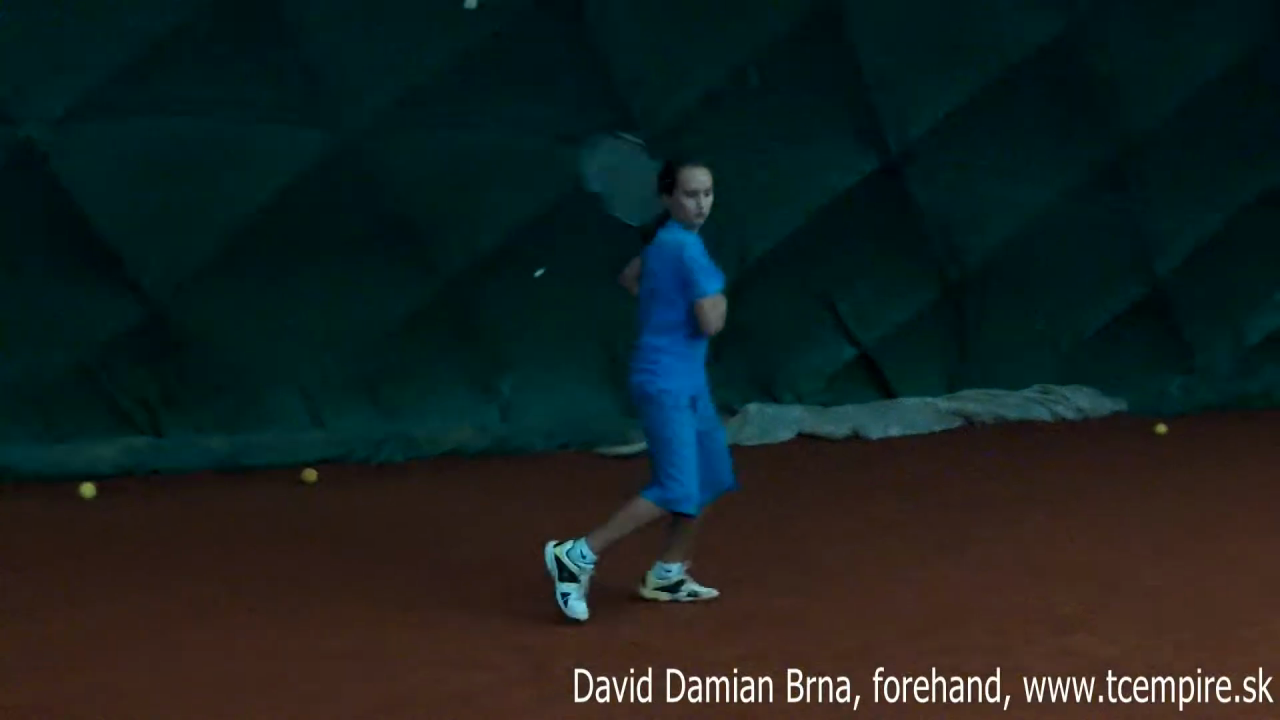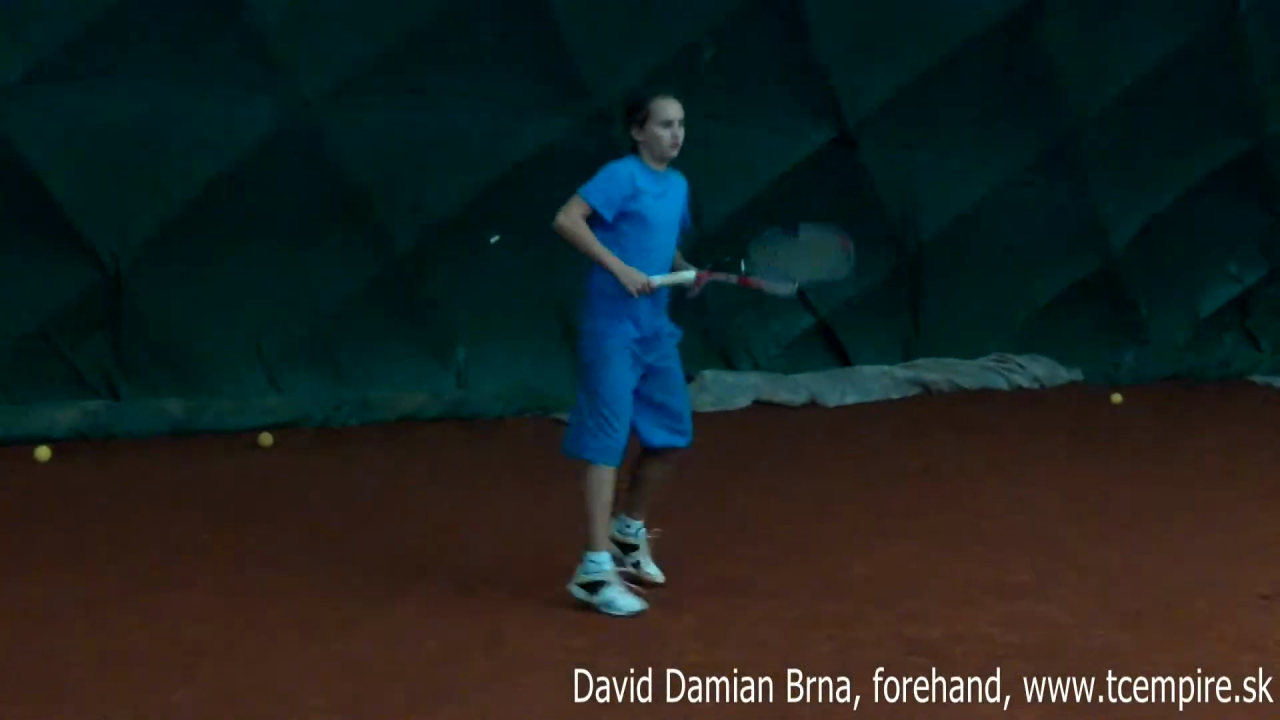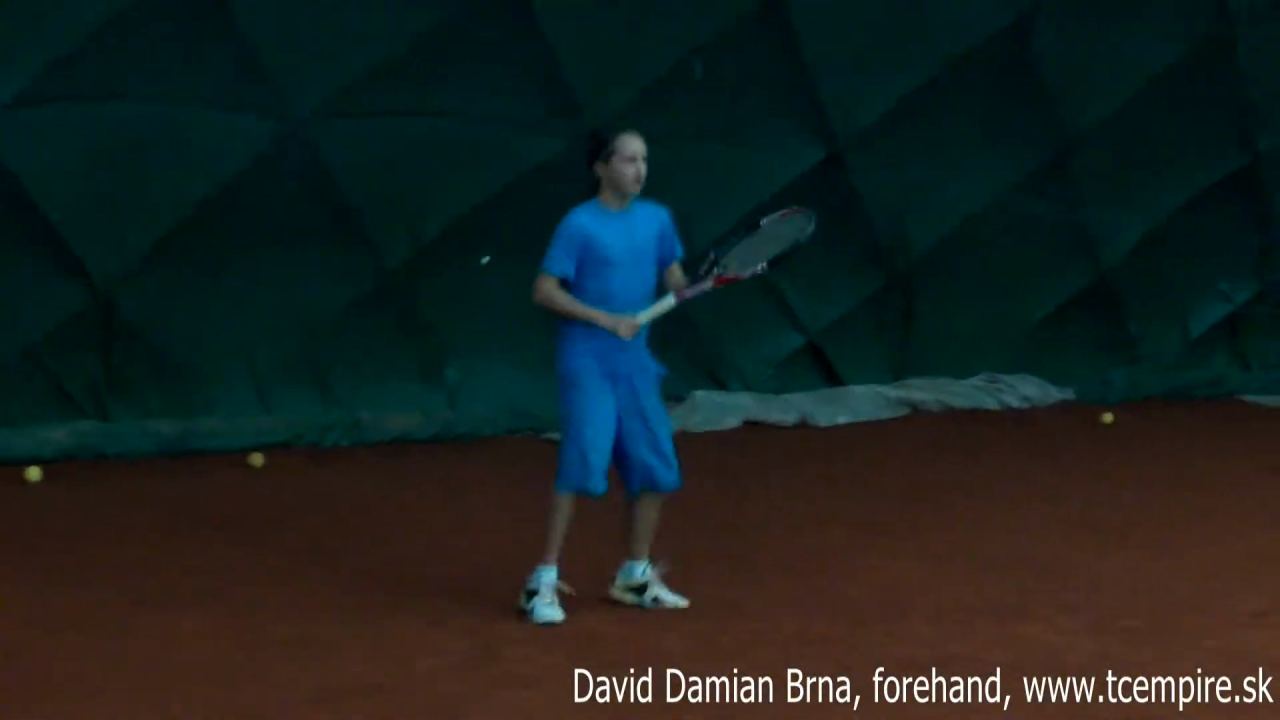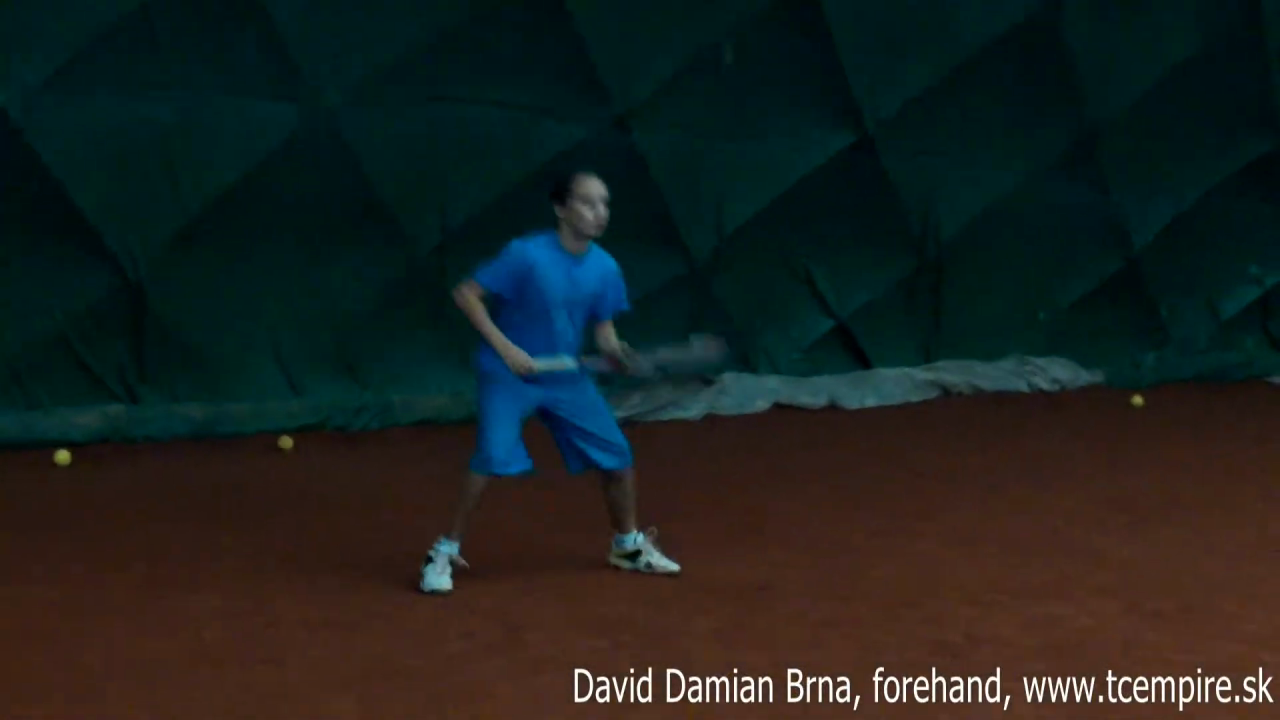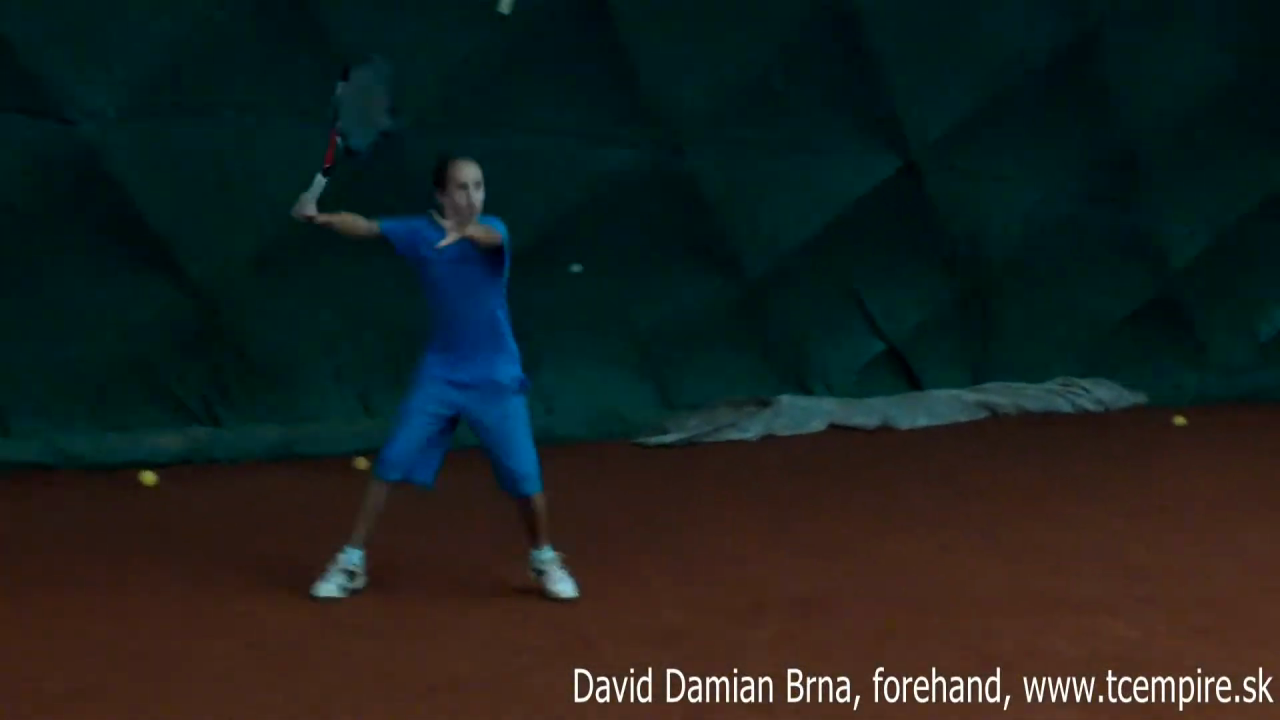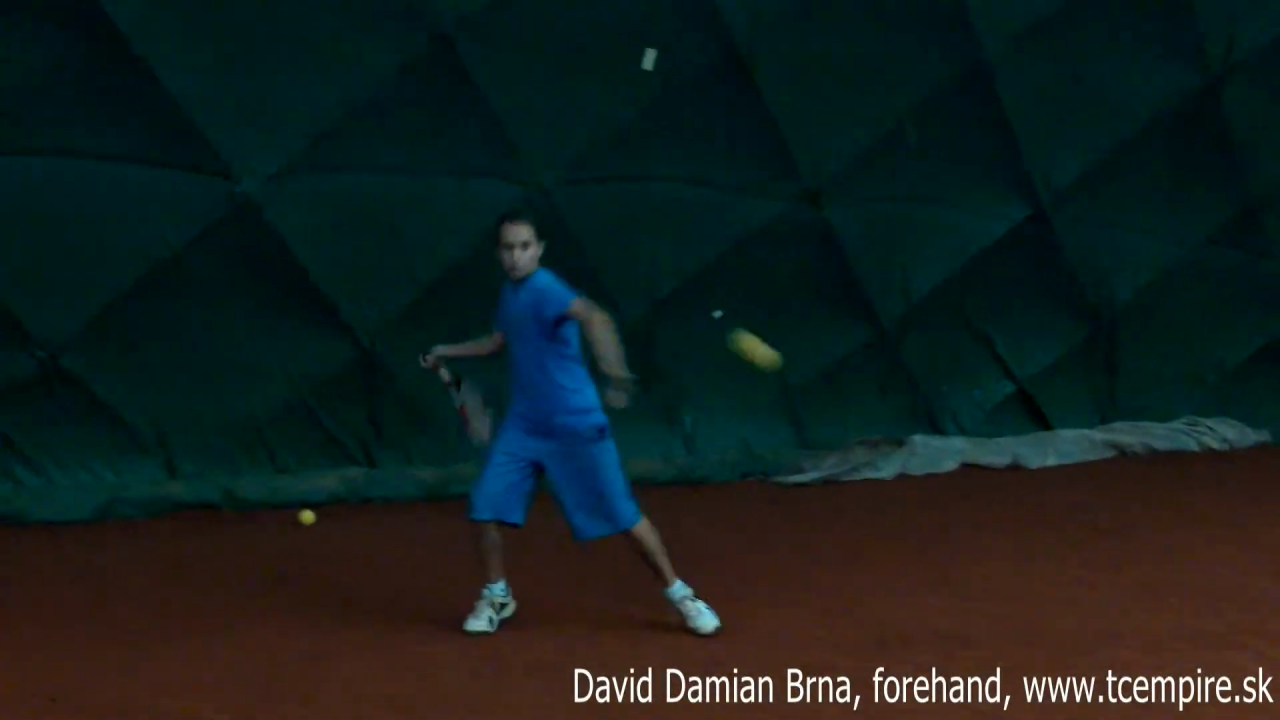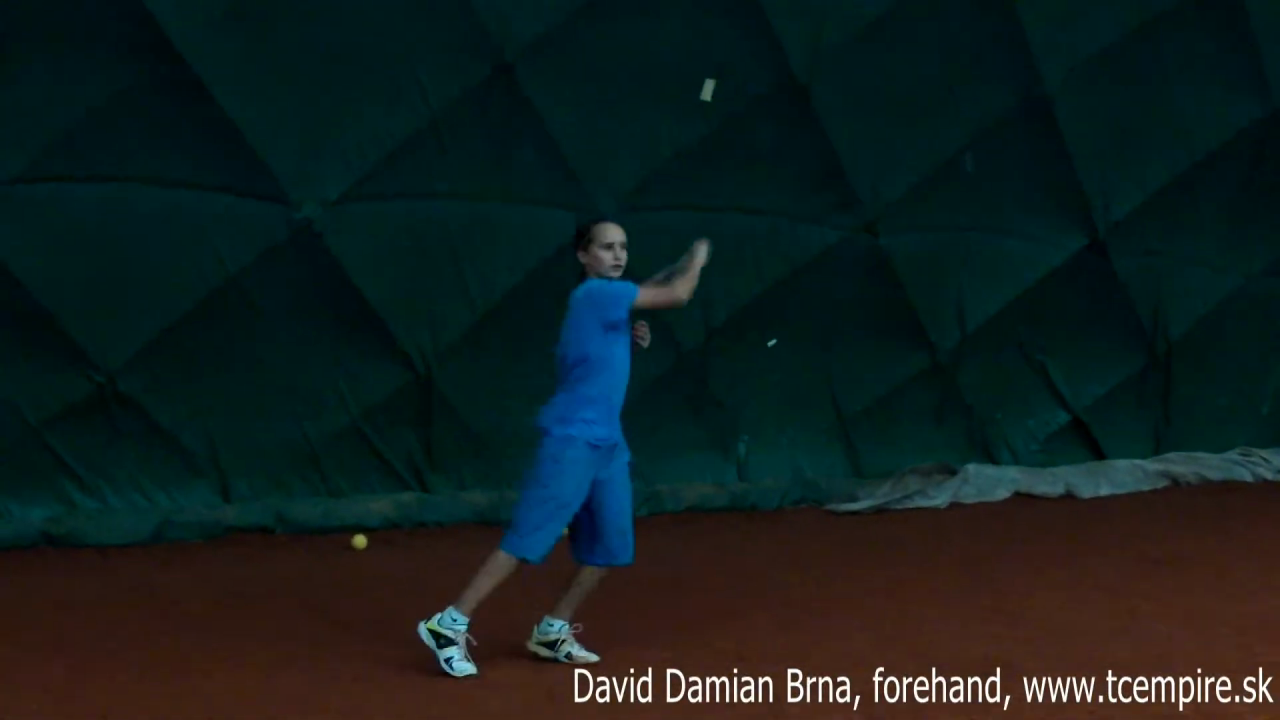
dt=0.5s
person 1, frame 1
left shoulder: (665, 241)
right shoulder: (687, 248)
left elbow: (629, 278)
right elbow: (712, 322)
right wrist: (714, 306)
left hip: (688, 384)
right hip: (664, 384)
left knee: (711, 477)
right knee: (674, 491)
left ankle: (668, 574)
right ankle: (576, 556)
person 1, frame 2
left shoulder: (678, 185)
right shoulder: (622, 174)
right elbow: (566, 221)
left wrist: (684, 270)
right wrist: (619, 268)
left hip: (655, 328)
right hip: (612, 329)
left knee: (671, 434)
right knee: (605, 440)
left ankle: (627, 528)
right ankle: (595, 568)
person 1, frame 3
left shoulder: (658, 220)
right shoulder: (578, 225)
left elbow: (672, 279)
right elbow: (544, 291)
left wrist: (694, 289)
right wrist: (603, 321)
left hip: (635, 363)
right hip: (584, 363)
left knee: (658, 472)
right knee: (582, 470)
left ankle: (636, 573)
right ankle: (542, 580)
person 1, frame 4
left shoulder: (605, 268)
right shoulder: (526, 254)
left elbow: (603, 330)
right elbow: (465, 294)
left wrist: (617, 353)
right wrist: (503, 347)
left hip: (564, 374)
right hip: (507, 373)
left knee: (617, 457)
right knee: (496, 457)
left ankle: (629, 543)
right ankle: (445, 550)
person 1, frame 5
left shoulder: (492, 229)
right shoulder: (422, 233)
left elbow: (489, 237)
right elbow: (364, 224)
left wrist: (464, 229)
right wrist: (318, 216)
left hip: (496, 378)
right hip: (439, 373)
left knee: (524, 480)
right knee: (395, 463)
left ankle: (544, 559)
right ankle: (350, 561)
person 1, frame 6
left shoulder: (548, 288)
right shoulder: (511, 293)
left elbow: (594, 316)
left wrist: (613, 368)
right wrist: (451, 351)
left hip: (577, 425)
right hip: (525, 424)
left knee: (622, 516)
right knee: (485, 508)
left ankle: (678, 591)
right ankle: (496, 595)
person 1, frame 7
left shoulder: (599, 300)
right shoulder: (599, 293)
right elbow: (678, 294)
left wrist: (634, 336)
right wrist: (697, 257)
left hip: (606, 443)
right hip: (569, 439)
left knee: (610, 547)
right knee: (526, 538)
left ankle: (552, 630)
right ankle: (449, 624)
